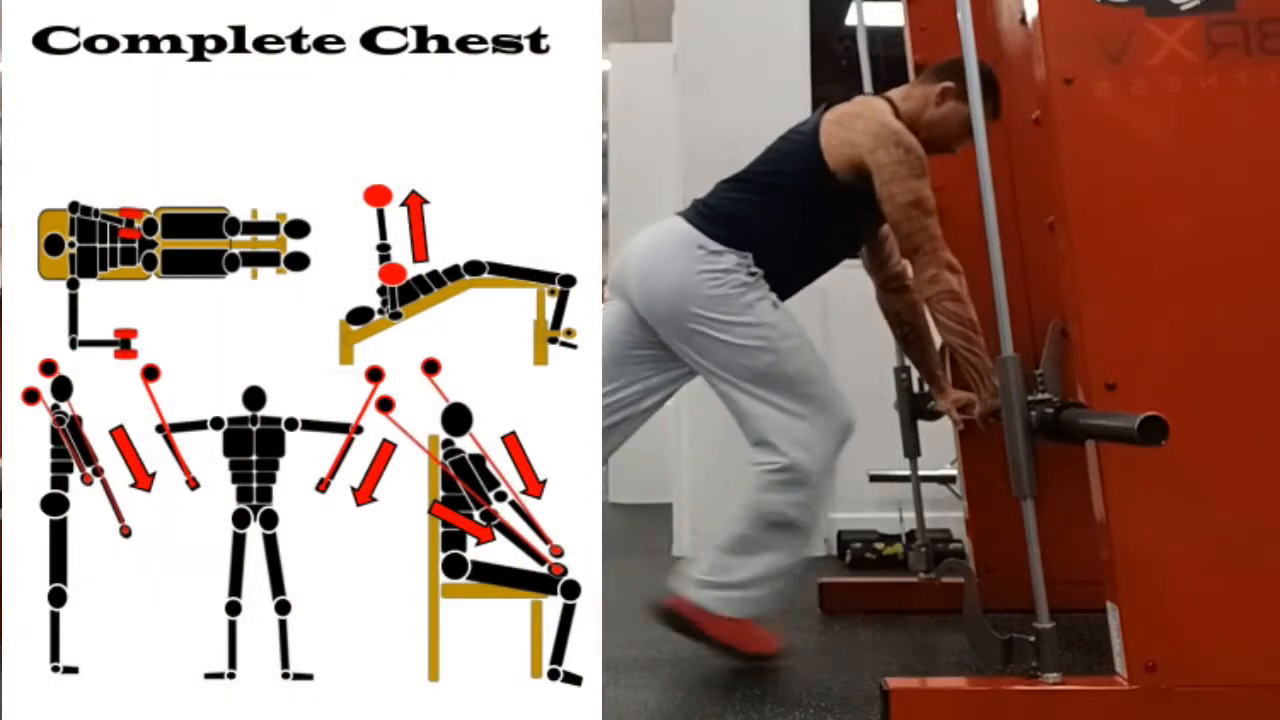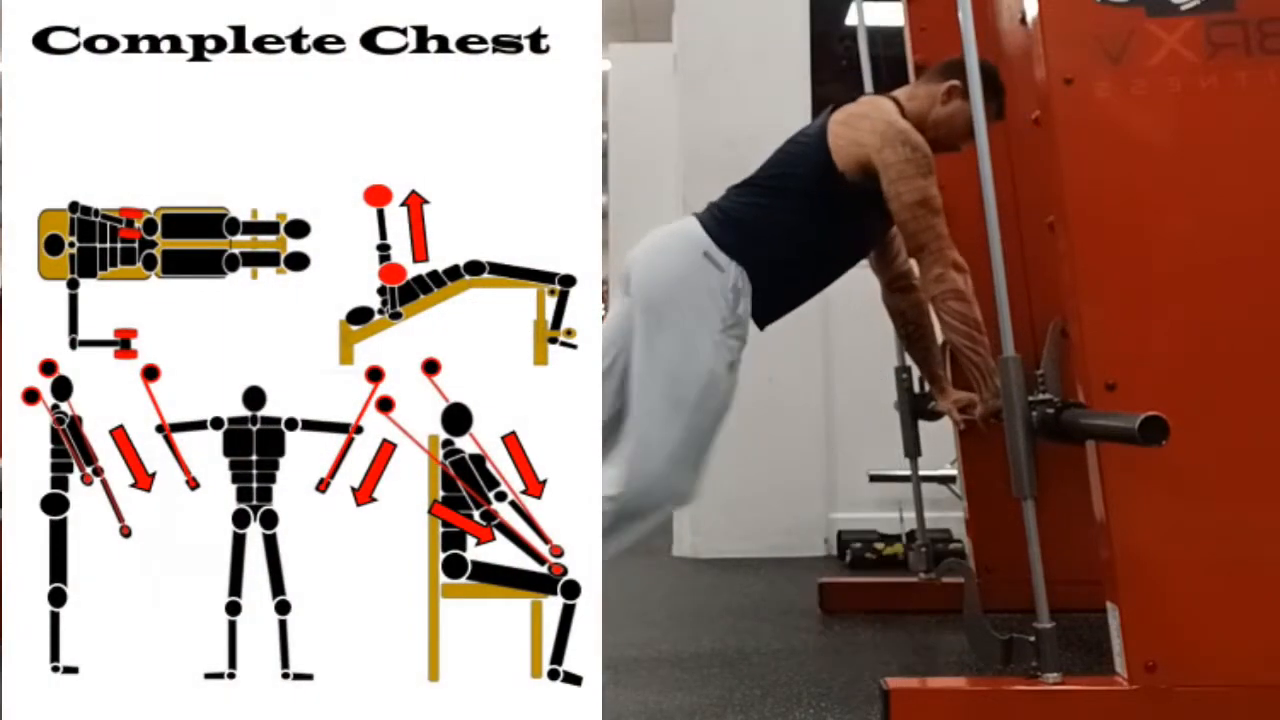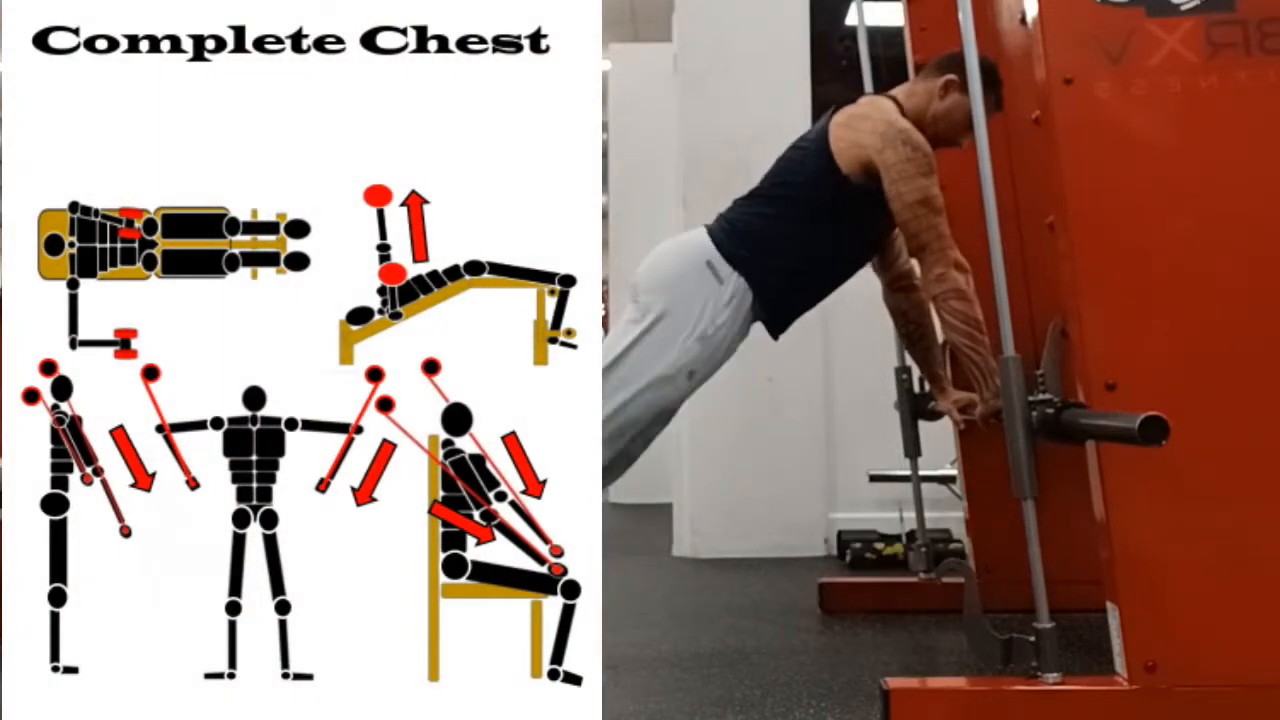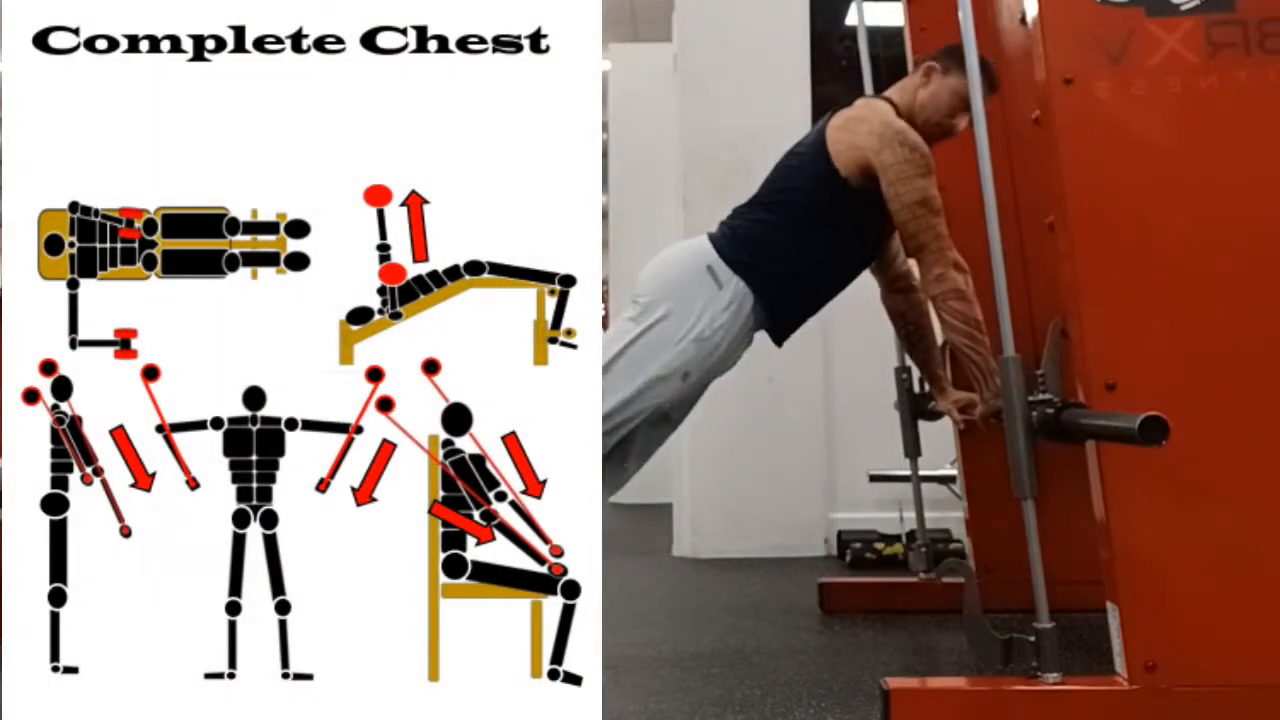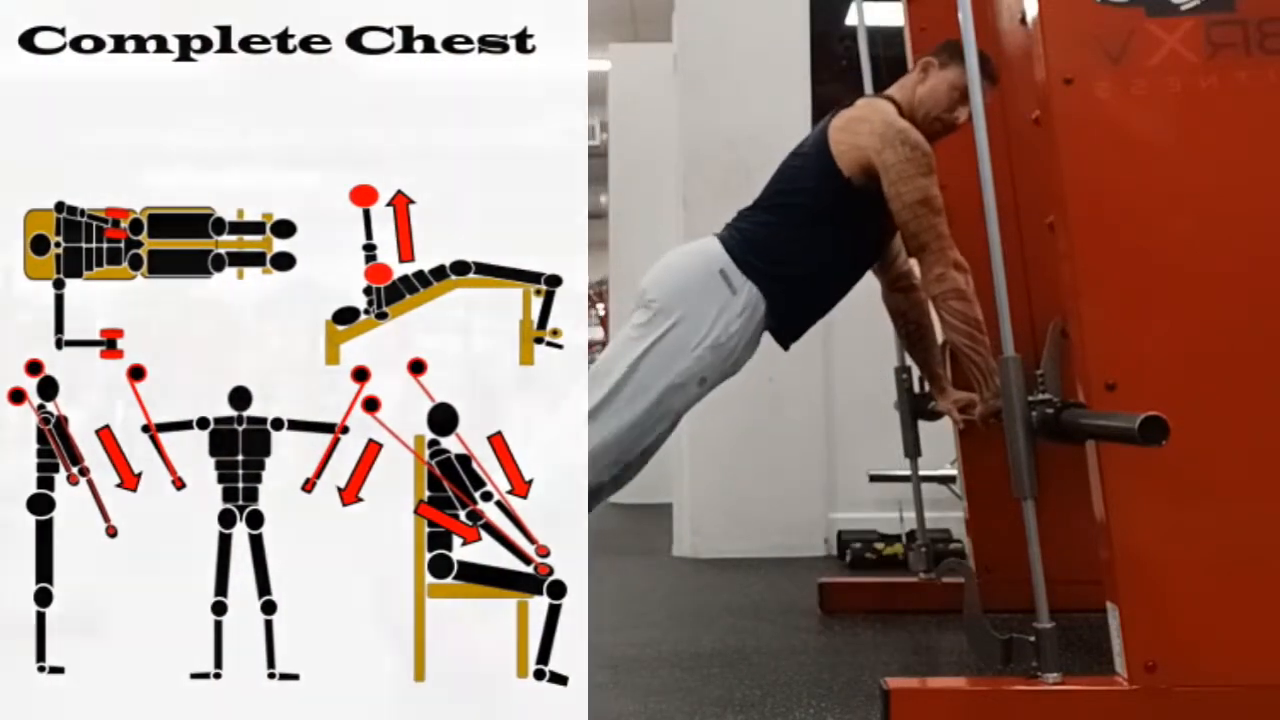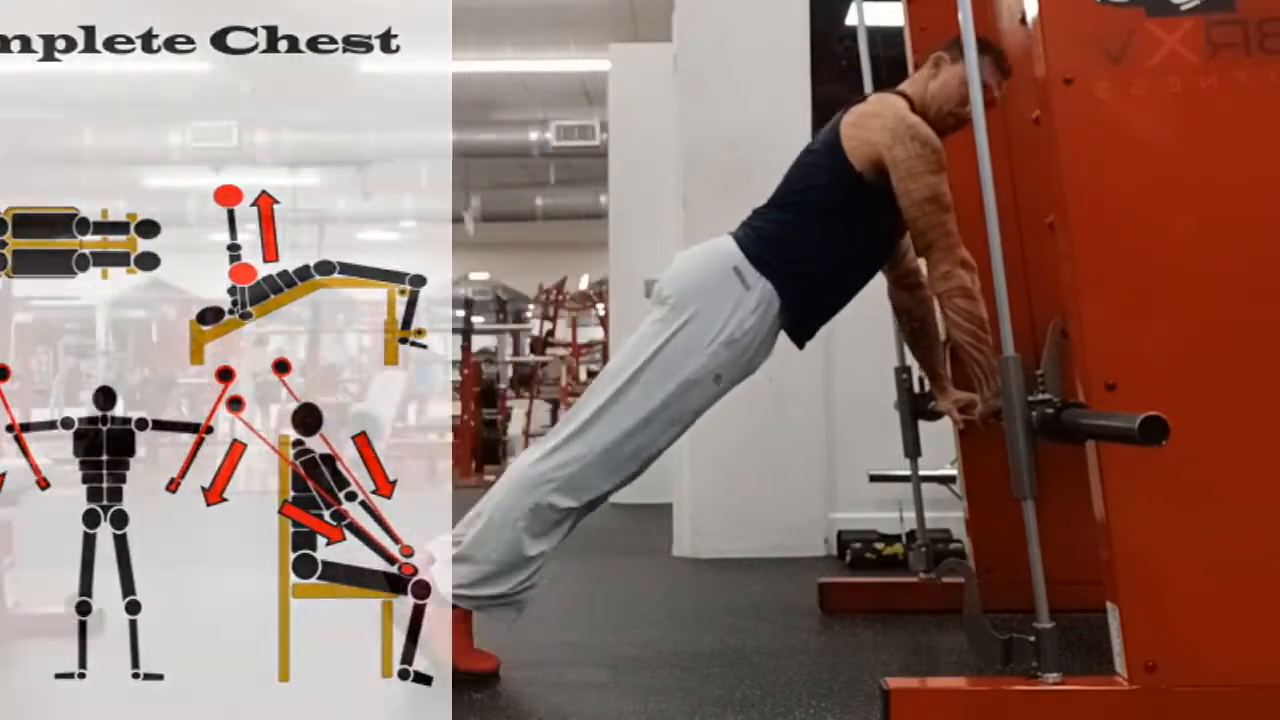
dt=0.2s
person 1, frame 1
left shoulder: (866, 144)
right shoulder: (886, 135)
left elbow: (893, 279)
right elbow: (934, 268)
left wrist: (938, 385)
right wrist: (987, 385)
left hip: (662, 259)
right hip: (704, 271)
right knee: (815, 430)
right ankle: (718, 597)
person 1, frame 2
left shoulder: (871, 133)
right shoulder: (894, 135)
left elbow: (899, 281)
right elbow: (940, 274)
left wrist: (941, 389)
right wrist: (994, 395)
left hip: (683, 264)
right hip: (704, 274)
right knee: (656, 472)
person 1, frame 3
left shoulder: (875, 138)
right shoulder: (895, 134)
left elbow: (901, 283)
right elbow: (943, 270)
left wrist: (940, 387)
right wrist: (992, 390)
left hip: (709, 280)
right hip: (708, 285)
left knee: (607, 448)
right knee: (596, 420)
person 1, frame 4
left shoulder: (872, 142)
right shoulder: (890, 135)
left elbow: (901, 285)
right elbow: (941, 271)
left wrist: (940, 389)
right wrist: (992, 390)
left hip: (716, 291)
right hip: (709, 291)
left knee: (612, 454)
person 1, frame 5
left shoulder: (878, 145)
right shoulder: (895, 136)
left elbow: (901, 283)
right elbow: (946, 269)
left wrist: (941, 386)
right wrist: (993, 389)
left hip: (717, 295)
right hip: (715, 292)
left knee: (603, 451)
right knee: (595, 443)
person 1, frame 6
left shoulder: (883, 135)
right shoulder: (900, 127)
left elbow: (908, 276)
right elbow: (950, 266)
left wrist: (940, 385)
right wrist: (990, 386)
left hip: (741, 292)
right hip: (734, 290)
left knee: (592, 449)
right knee: (589, 451)
left ankle: (456, 574)
right ankle: (453, 585)
